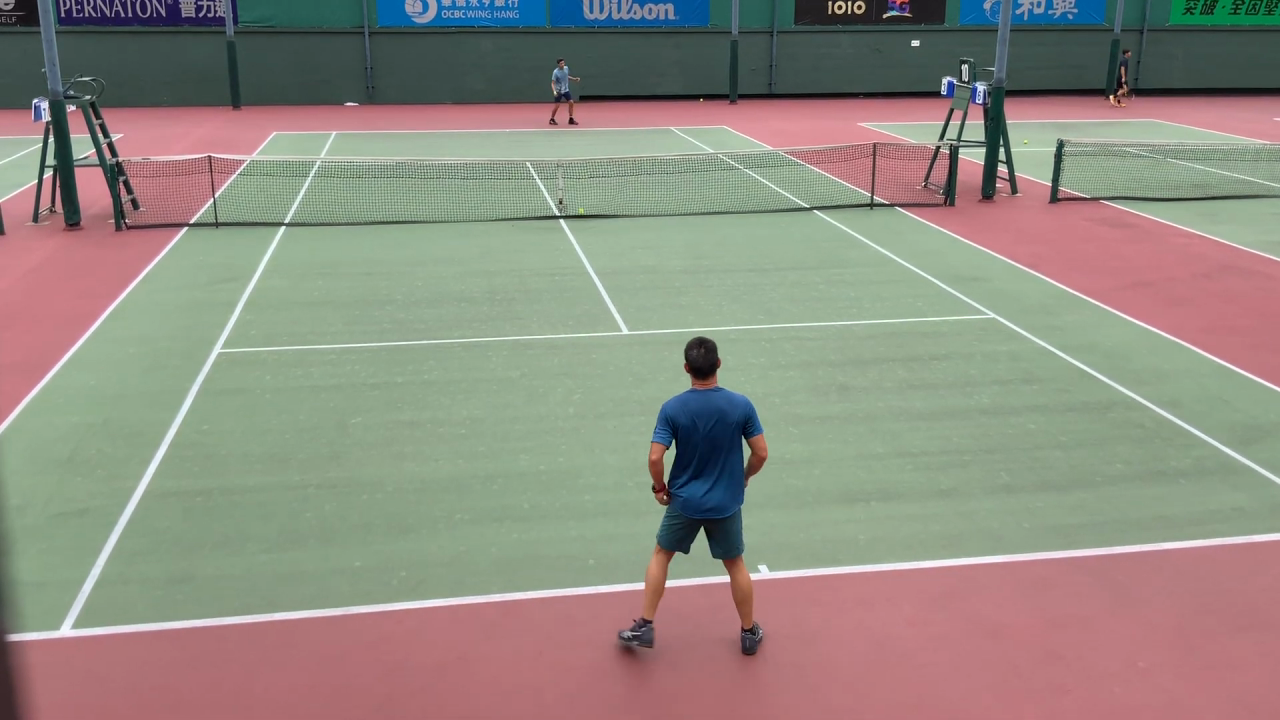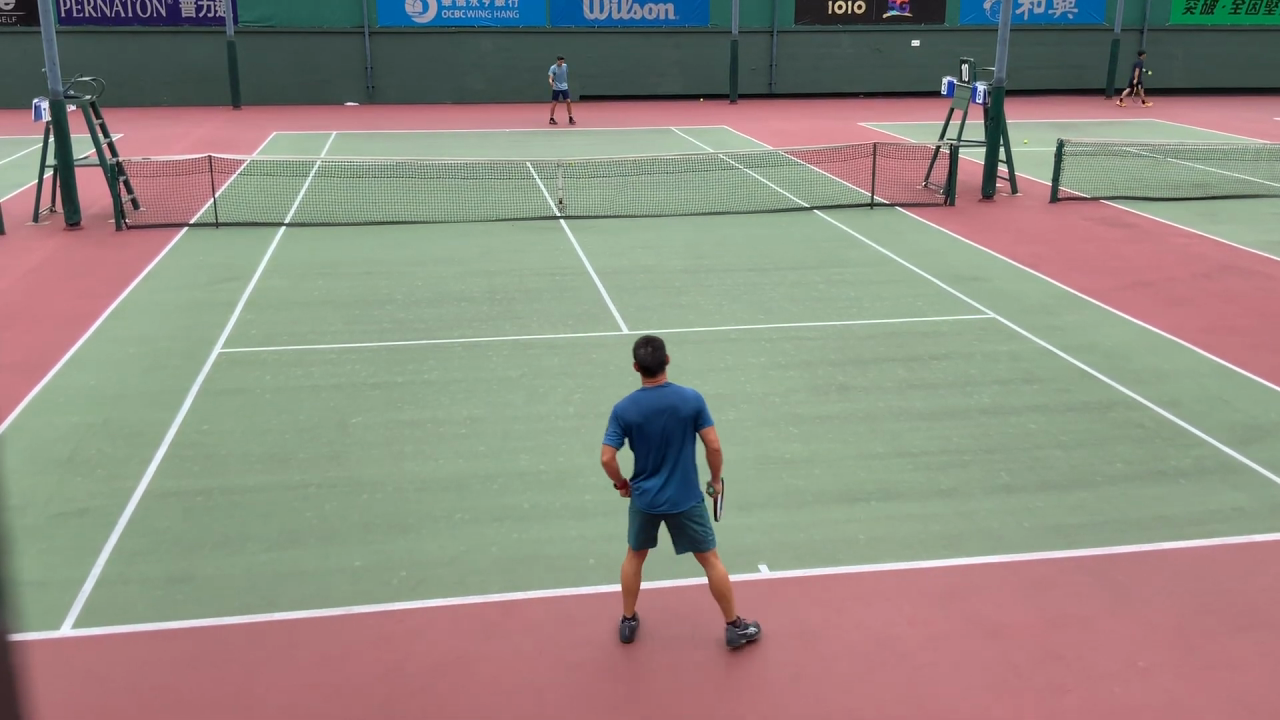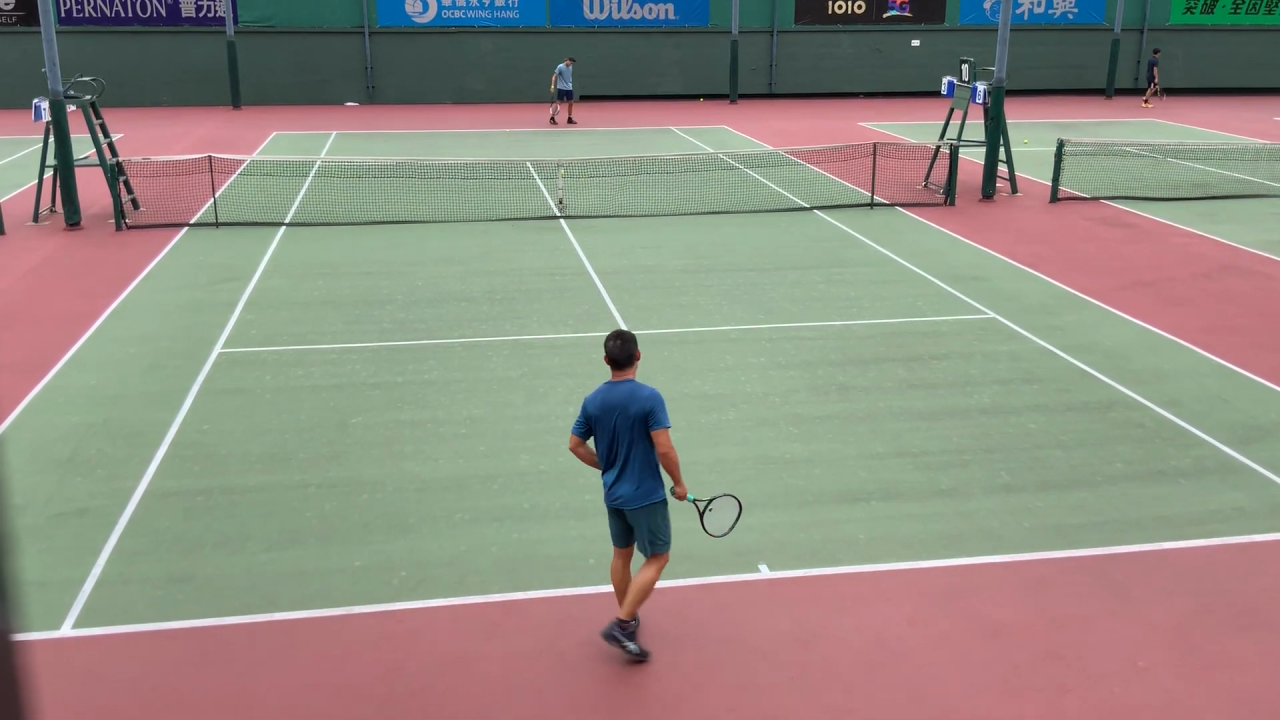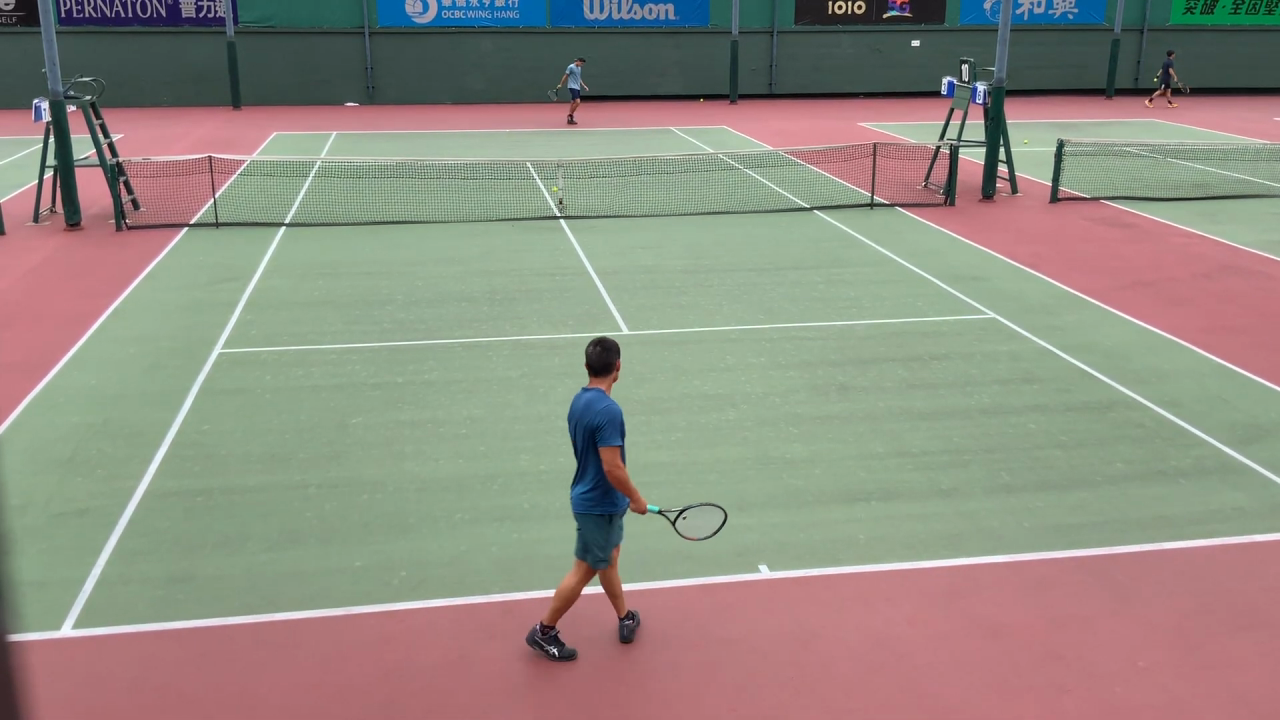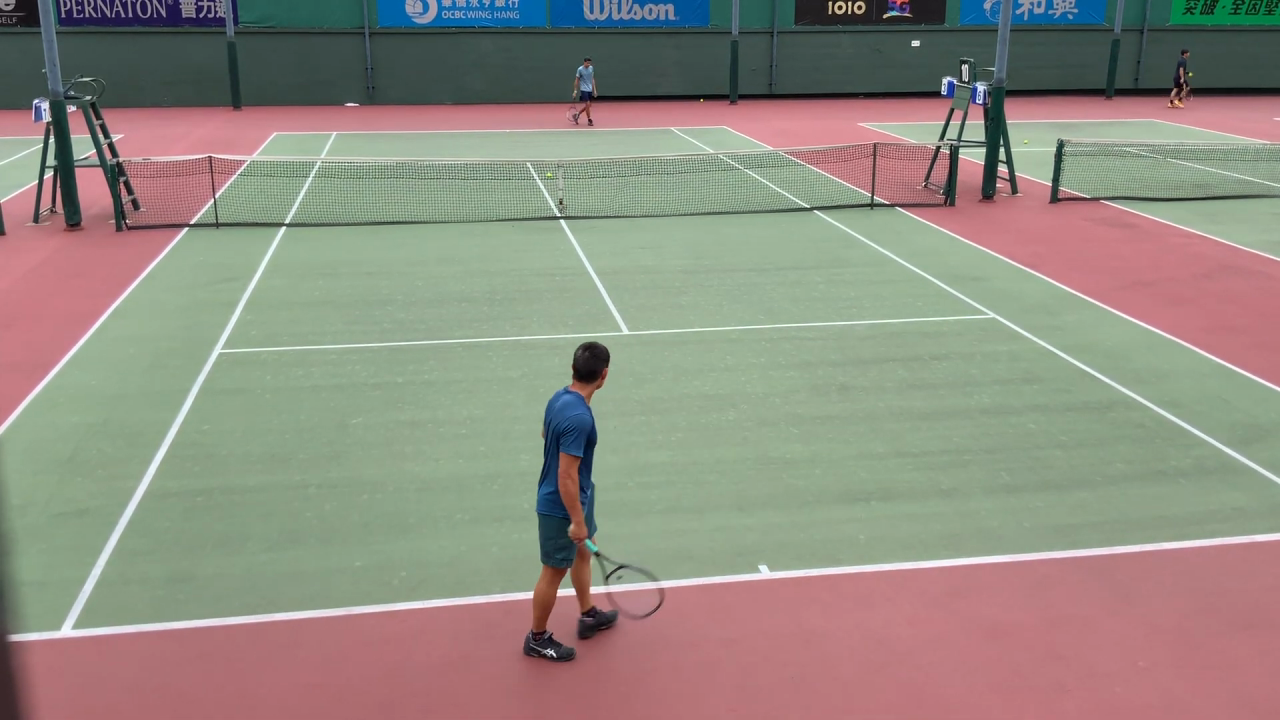
dt=0.3s
person 1, frame 1
left shoulder: (672, 409)
right shoulder: (741, 405)
left elbow: (654, 458)
right elbow: (760, 454)
left wrist: (659, 488)
right wrist: (743, 479)
left hip: (684, 502)
right hip: (725, 503)
left knee: (661, 557)
right knee: (736, 565)
left ankle: (644, 626)
right ankle: (748, 632)
person 1, frame 2
left shoulder: (624, 408)
right shoulder: (691, 399)
left elbow: (607, 458)
right elbow: (713, 446)
left wrist: (621, 483)
right wrist: (716, 479)
left hip: (643, 499)
right hip: (685, 499)
left knee: (634, 557)
right knee: (710, 559)
left ankle: (628, 621)
right ankle: (735, 626)
person 1, frame 3
left shoulder: (593, 400)
right shoulder: (649, 397)
left elbow: (577, 446)
right elbow: (664, 449)
right wrist: (678, 483)
left hip: (615, 493)
right hip: (646, 495)
left knee: (622, 556)
right knee: (657, 559)
left ankle: (628, 618)
right ankle: (621, 624)
person 1, frame 4
left shoulder: (578, 401)
right shoulder: (608, 410)
right elbow: (613, 467)
right wrist: (636, 499)
left hip: (586, 496)
right hip: (599, 503)
left knee: (609, 558)
right knee: (585, 570)
left ankle: (624, 619)
right ankle: (544, 631)
person 1, frame 5
left shoulder: (560, 397)
right shoulder: (579, 418)
right elbow: (567, 475)
right wrist: (578, 521)
left hip: (568, 499)
right hip: (560, 505)
left knee: (583, 554)
right knee: (555, 570)
left ankle: (589, 614)
right ankle: (537, 638)
